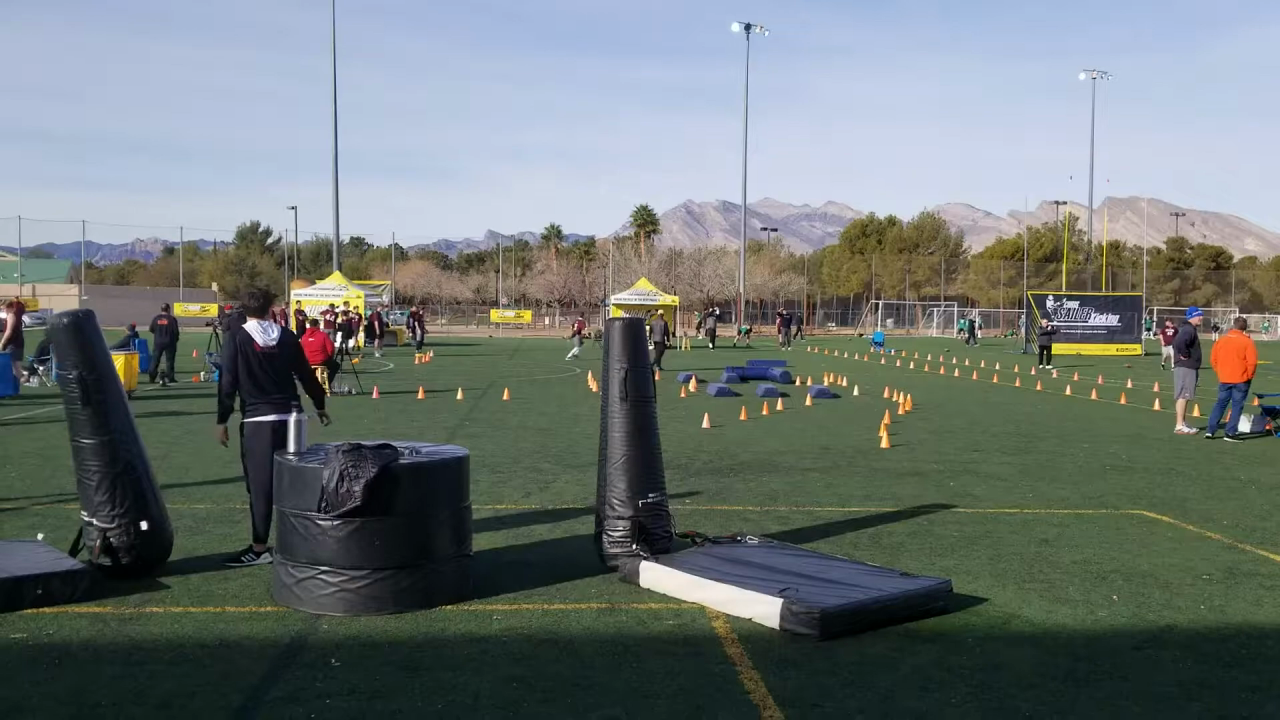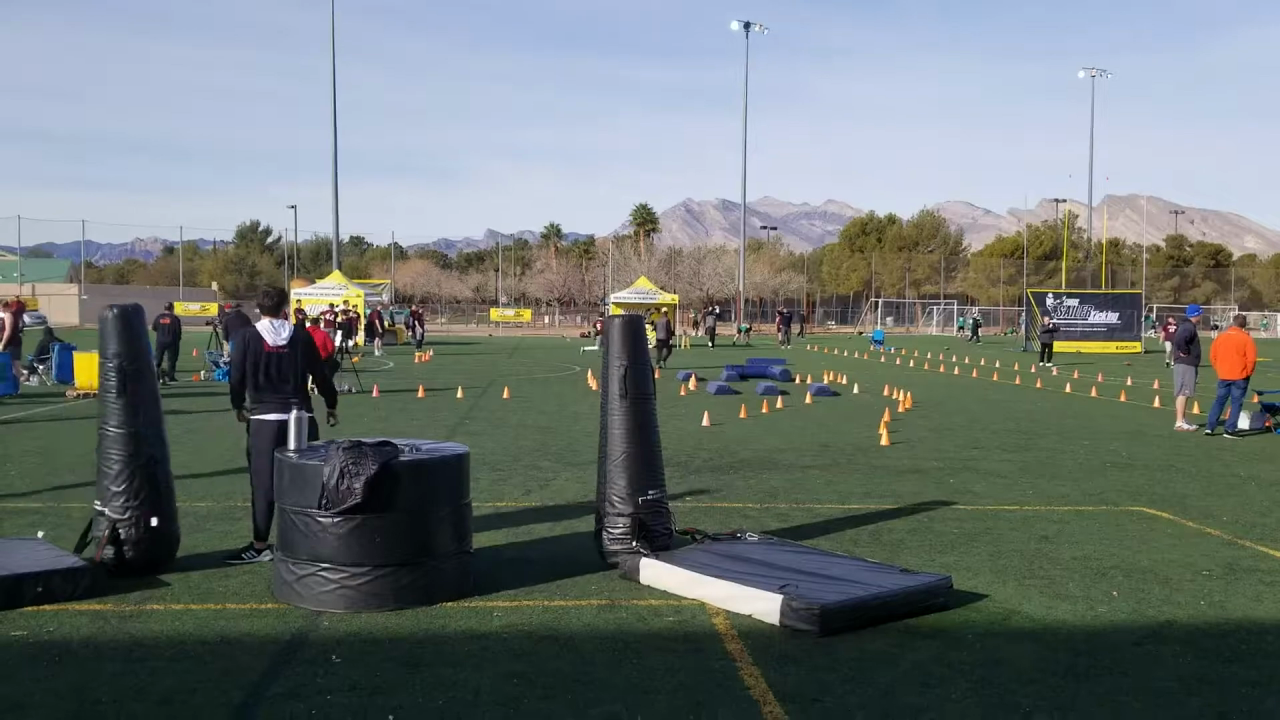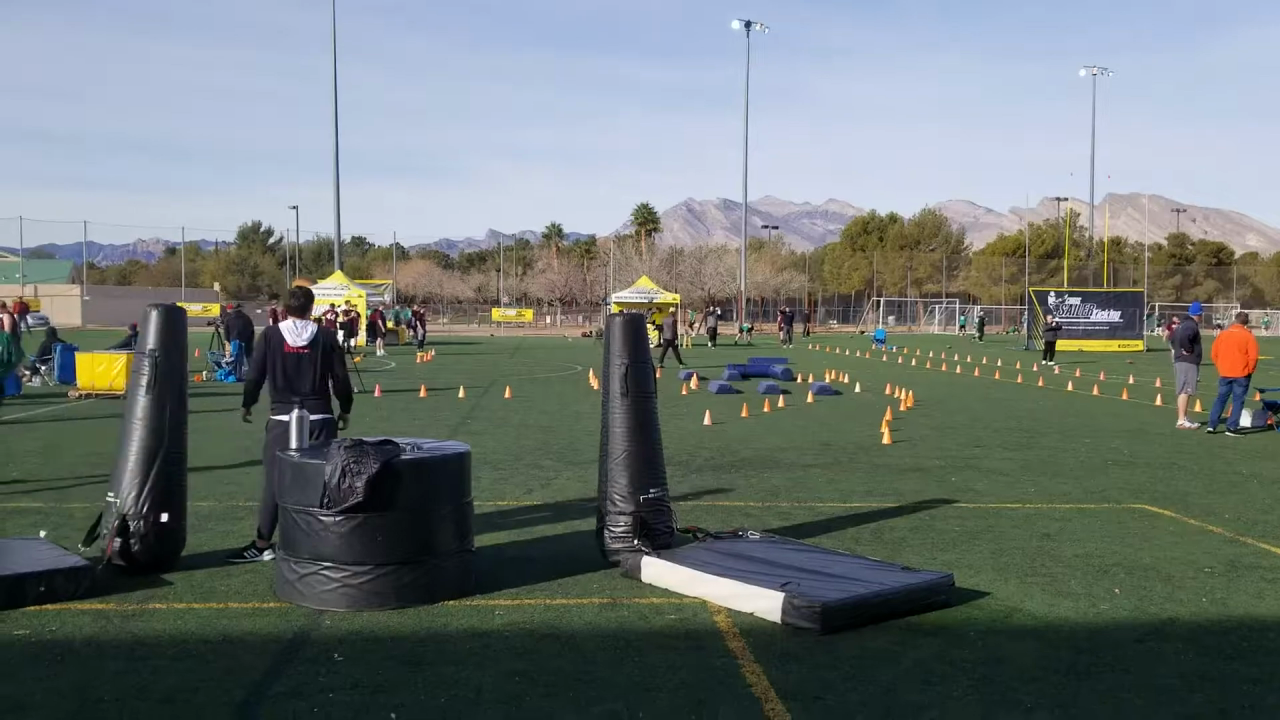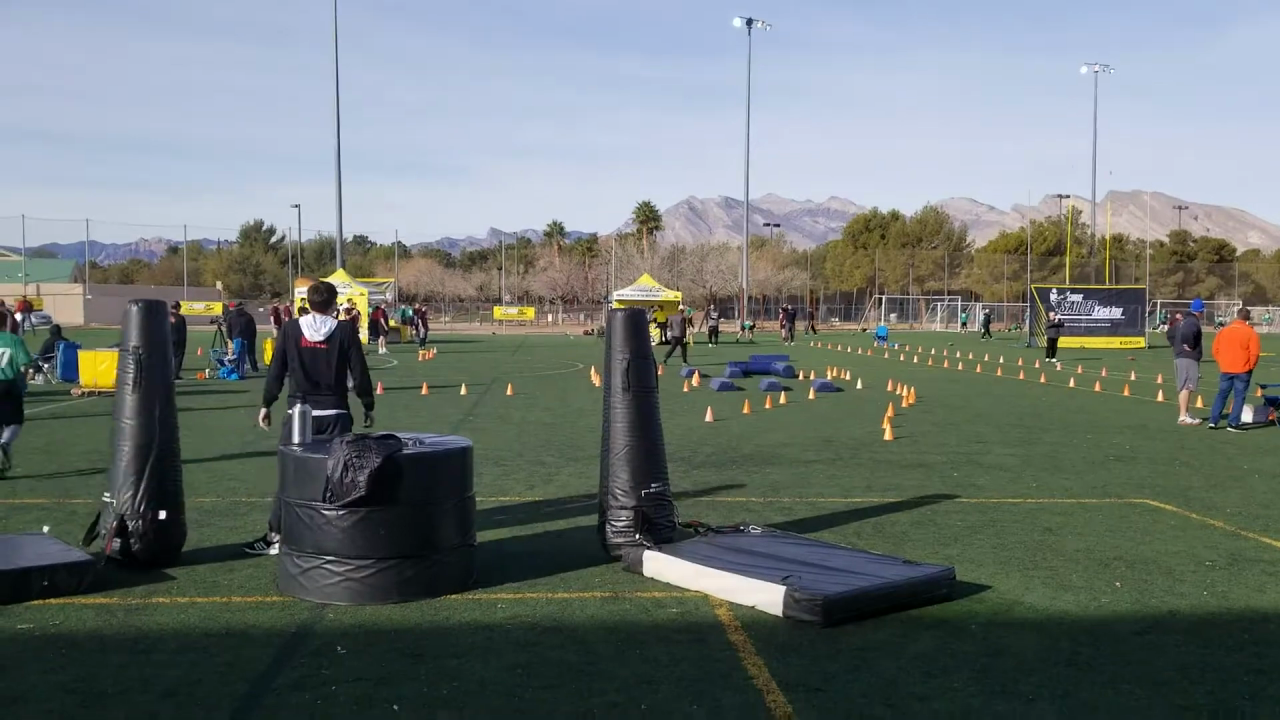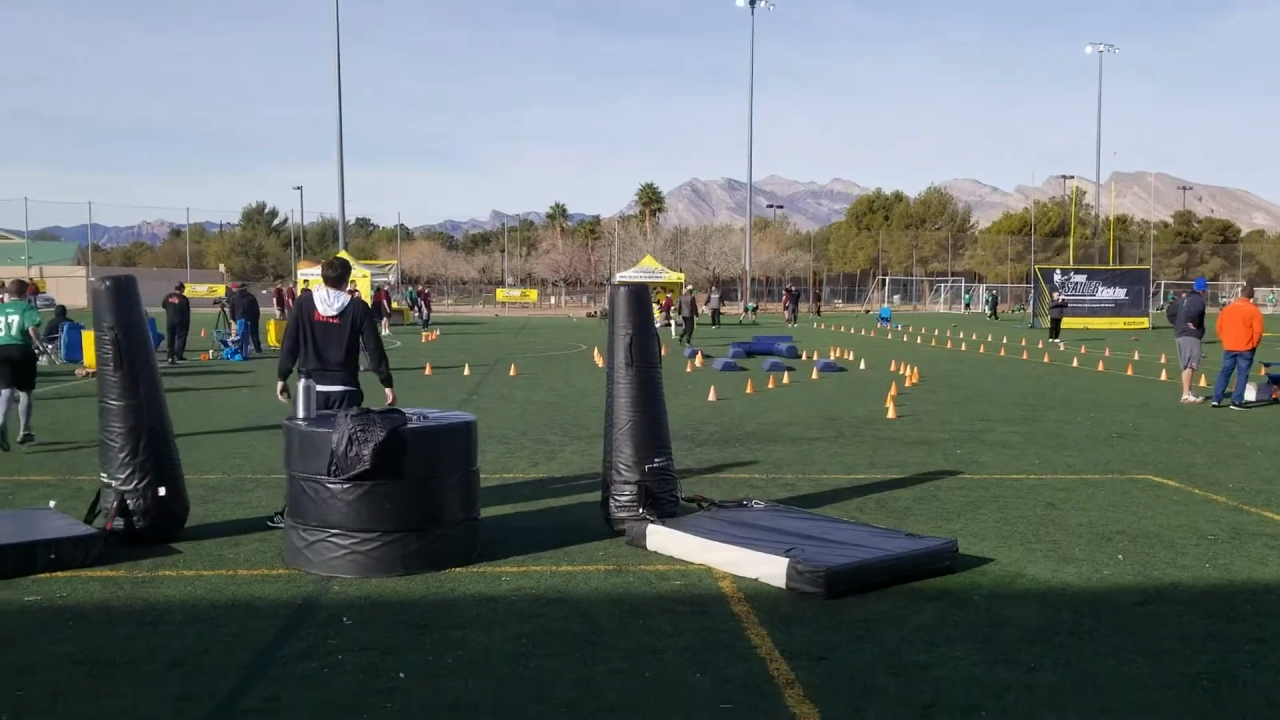
dt=0.2s
person 1, frame 1
left shoulder: (236, 337)
right shoulder: (286, 336)
left elbow: (228, 382)
right elbow: (306, 374)
left wrist: (222, 420)
right wrist: (320, 406)
left hip: (258, 420)
right hip: (291, 417)
left knee: (260, 486)
left ankle: (260, 547)
person 1, frame 2
left shoulder: (248, 336)
right shoulder: (300, 335)
left elbow: (237, 378)
right elbow: (320, 374)
left wrist: (238, 406)
right wrist: (331, 405)
left hip: (264, 419)
left knee: (263, 484)
left ankle: (260, 545)
person 1, frame 3
left shoulder: (271, 335)
right shoulder: (325, 336)
left elbow: (255, 375)
right elbow: (340, 378)
left wrist: (247, 405)
right wrist: (345, 409)
left hip: (283, 418)
right hip: (320, 418)
left knee: (275, 483)
left ankle: (263, 543)
person 1, frame 4
left shoulder: (291, 329)
right shoulder: (345, 331)
left elbow: (276, 370)
right elbow: (360, 374)
left wrist: (266, 404)
right wrist: (368, 407)
right hip: (334, 414)
left ankle: (274, 536)
person 1, frame 5
left shoulder: (304, 303)
right shoulder: (358, 307)
left elbow: (289, 343)
right elbow: (374, 349)
left wrist: (282, 377)
right wrist: (387, 384)
left hip: (311, 388)
right hip: (345, 389)
